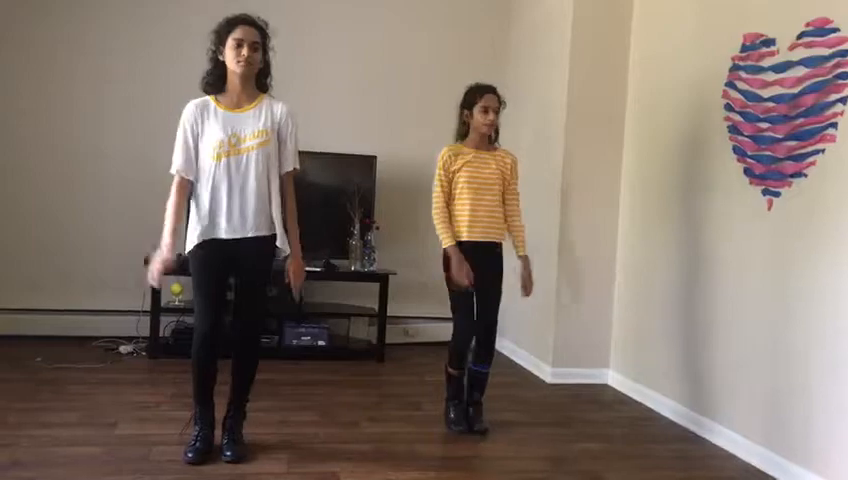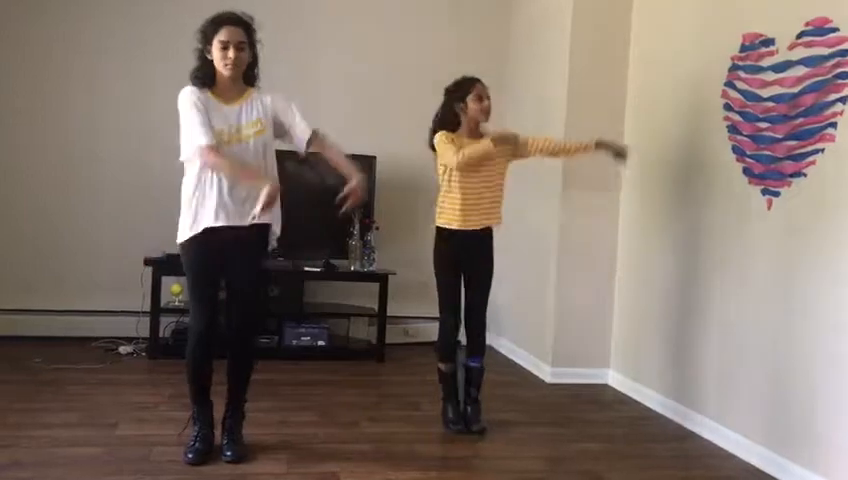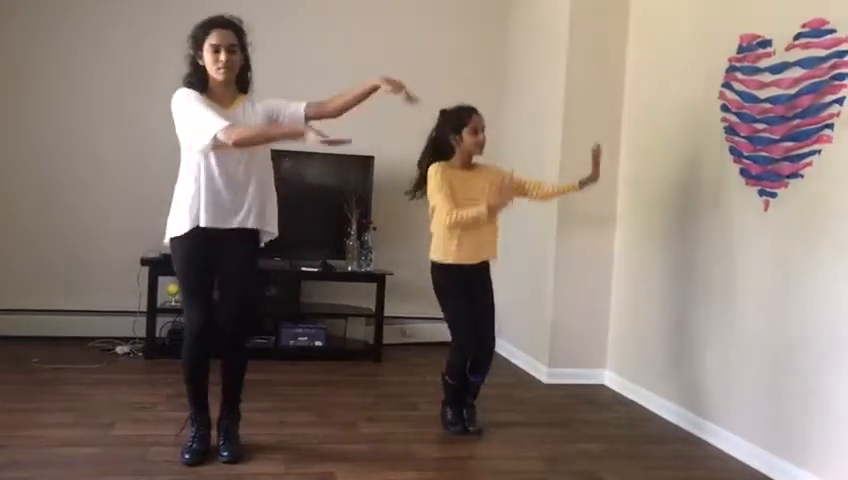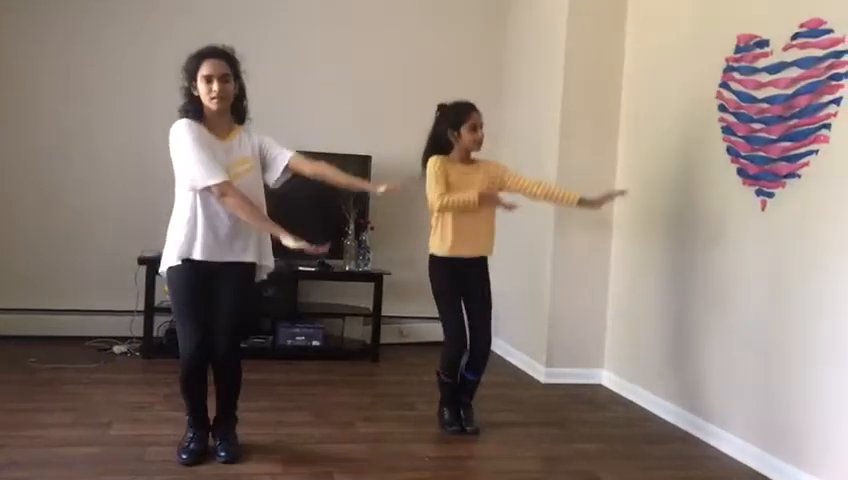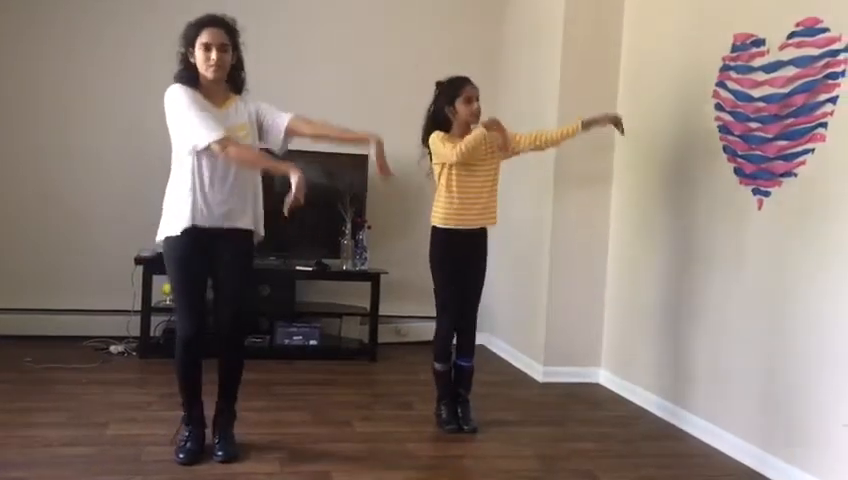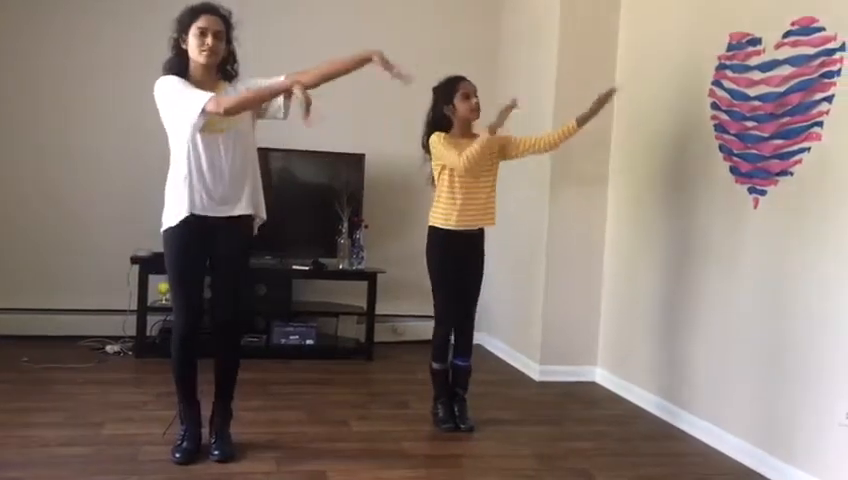
dt=0.3s
person 1, frame 1
left shoulder: (277, 114)
right shoulder: (197, 111)
left elbow: (286, 184)
right elbow: (181, 183)
left wrist: (294, 249)
right wrist: (165, 245)
left hip: (259, 241)
right hip: (210, 238)
left knee: (248, 334)
right knee: (207, 332)
left ankle: (232, 426)
right ankle: (202, 426)
person 1, frame 2
left shoulder: (268, 103)
right shoulder: (192, 97)
left elbow: (314, 138)
right elbow: (208, 152)
left wrist: (353, 173)
right wrist: (262, 180)
left hip: (253, 228)
right hip: (202, 228)
left knee: (243, 328)
right knee: (203, 327)
left ankle: (232, 425)
right ankle: (201, 425)
person 1, frame 3
left shoulder: (261, 107)
right shoulder: (186, 101)
left elbow: (325, 107)
right elbow: (234, 136)
left wrist: (377, 84)
right wrist: (303, 130)
left hip: (241, 231)
right hip: (193, 229)
left knee: (233, 330)
right knee: (198, 329)
left ankle: (229, 425)
right ankle: (199, 426)
person 1, frame 4
left shoulder: (253, 141)
right shoulder: (184, 131)
left elbow: (308, 166)
right elbow: (224, 193)
left wrist: (371, 187)
right wrist: (283, 235)
left hip: (236, 259)
right hip: (189, 257)
left knee: (225, 347)
right knee: (194, 348)
left ankle: (225, 427)
right ankle: (196, 427)
person 1, frame 5
left shoulder: (251, 108)
right shoulder: (179, 97)
left elbow: (307, 127)
right elbow: (227, 147)
left wrist: (369, 140)
right wrist: (290, 171)
left hip: (235, 230)
right hip: (187, 228)
left knee: (231, 328)
right knee: (190, 328)
left ankle: (224, 424)
right ankle: (193, 425)
person 1, frame 6
left shoulder: (243, 88)
right shoulder: (169, 86)
left elbow: (308, 78)
right elbow: (220, 107)
left wrist: (368, 57)
right wrist: (287, 84)
left hip: (234, 217)
right hip: (186, 217)
left knee: (228, 321)
right knee: (187, 321)
left ankle: (221, 423)
right ankle: (189, 424)
person 2, frame 1
left shoulder: (507, 161)
right shoulder: (449, 156)
left elbow: (512, 212)
right elbow: (440, 210)
left wrist: (524, 258)
right wrist: (455, 255)
left hip: (491, 253)
right hip: (459, 252)
left knee: (487, 332)
right knee: (465, 330)
left ankle: (474, 405)
right ankle: (454, 403)
person 2, frame 2
left shoulder: (504, 143)
right shoulder: (444, 139)
left elbow: (548, 147)
right elbow: (459, 161)
left wrist: (596, 145)
right wrist: (493, 141)
left hip: (481, 239)
right hip: (450, 237)
left knee: (477, 322)
right knee: (450, 321)
left ankle: (472, 401)
right ankle: (449, 401)
person 2, frame 3
left shoulder: (491, 174)
right shoulder: (438, 172)
left elbow: (537, 190)
right elbow: (449, 219)
left wrist: (584, 181)
right wrist: (494, 206)
left hip: (479, 270)
right hip: (447, 269)
left knee: (485, 346)
right knee: (464, 343)
left ankle: (467, 405)
right ankle: (450, 405)
person 2, frame 4
left shoulder: (491, 169)
right shoulder: (437, 164)
left elbow: (535, 188)
right elbow: (438, 202)
left wrist: (586, 201)
right wrist: (482, 197)
left hip: (477, 264)
right hip: (445, 264)
left knee: (482, 343)
right knee: (457, 341)
left ankle: (464, 404)
right ankle: (447, 405)
person 2, frame 5
left shoulder: (495, 141)
right shoulder: (439, 140)
left elbow: (541, 139)
right elbow: (458, 154)
left wrist: (590, 123)
right wrist: (485, 127)
left hip: (476, 238)
right hip: (446, 237)
left knee: (468, 321)
right knee: (447, 321)
left ankle: (462, 400)
right ankle: (444, 402)
person 2, frame 6
left shoulder: (494, 143)
right shoulder: (439, 141)
left elbow: (541, 143)
right elbow: (464, 163)
left wrist: (586, 116)
right wrist: (494, 125)
left hip: (473, 239)
right hip: (444, 237)
left knee: (465, 321)
right knee: (445, 320)
left ankle: (459, 399)
right ankle: (441, 401)
